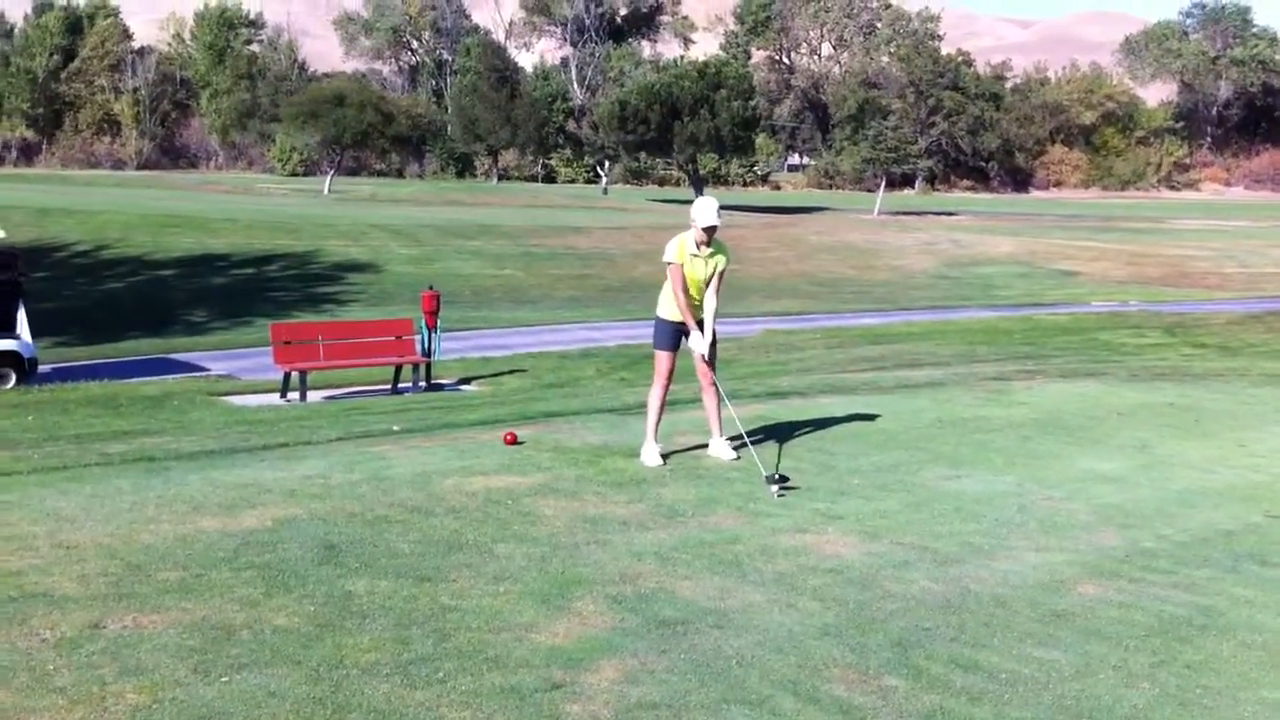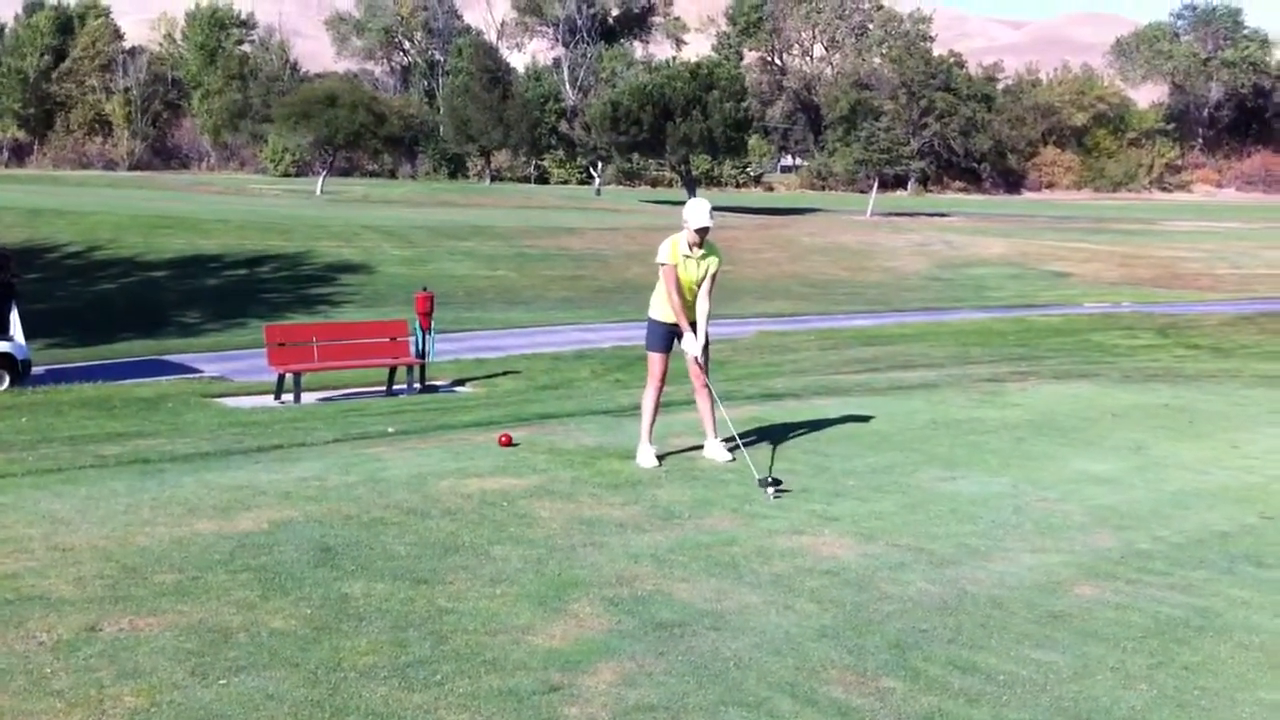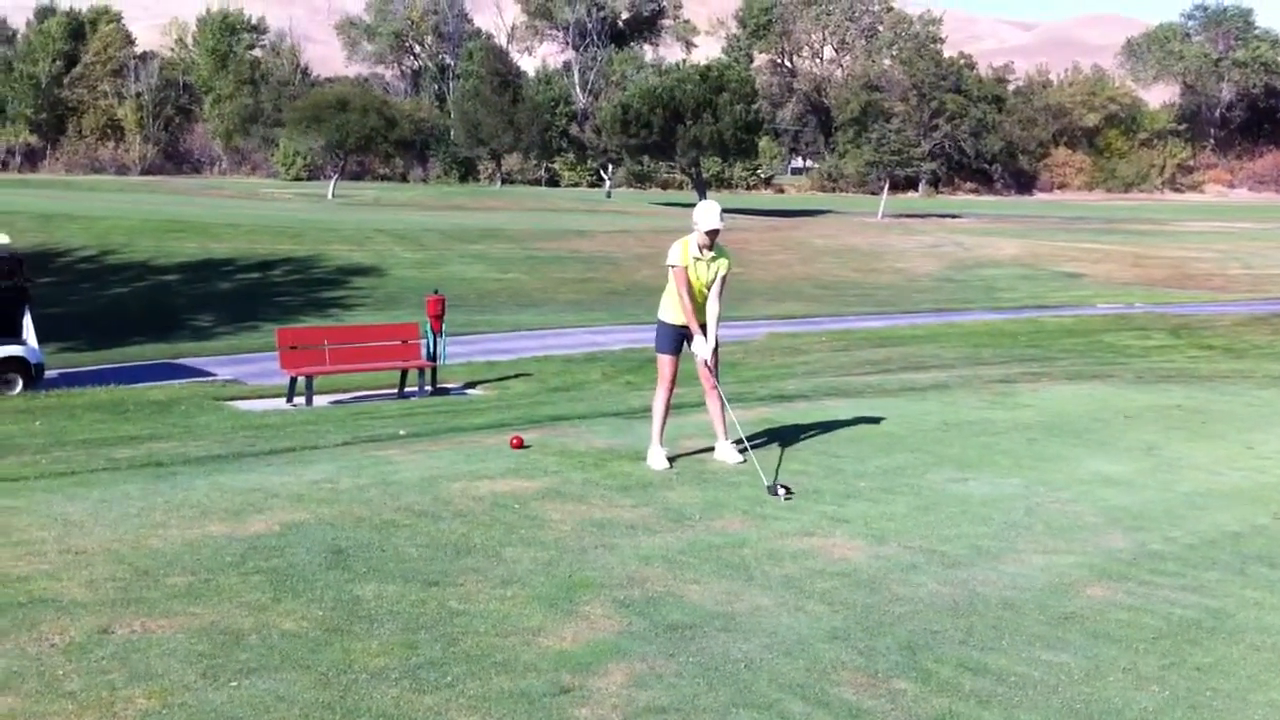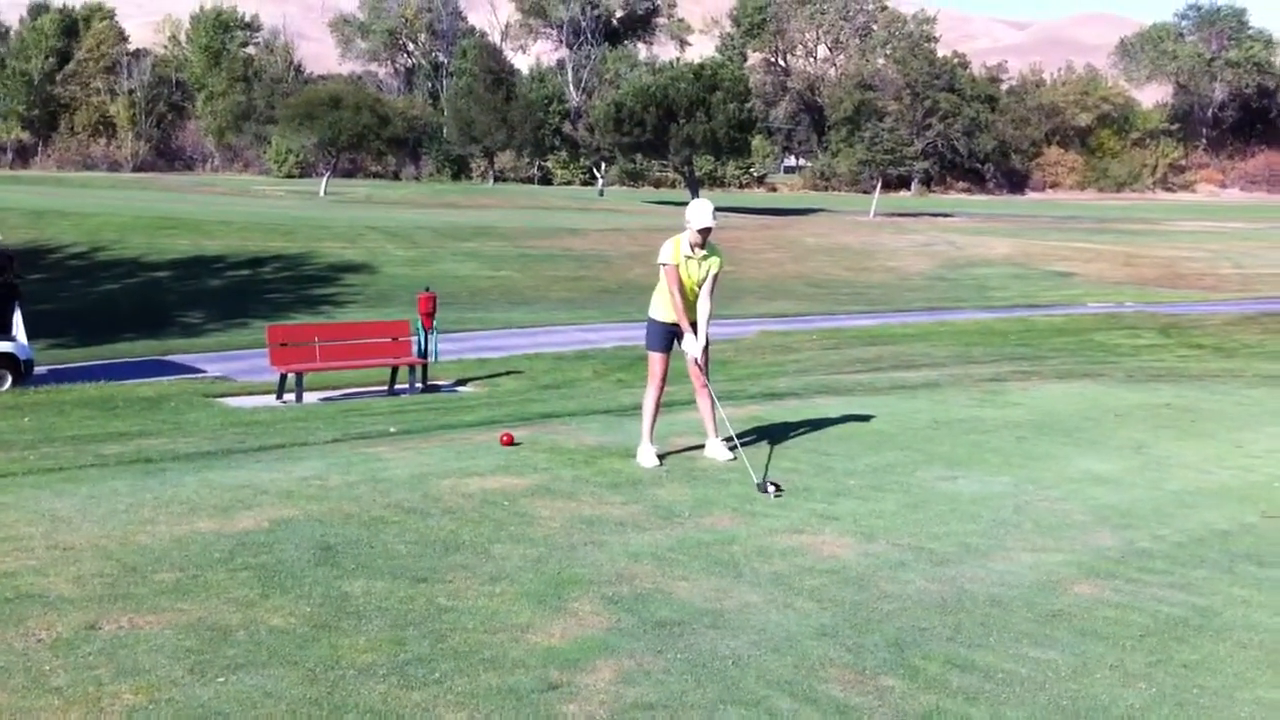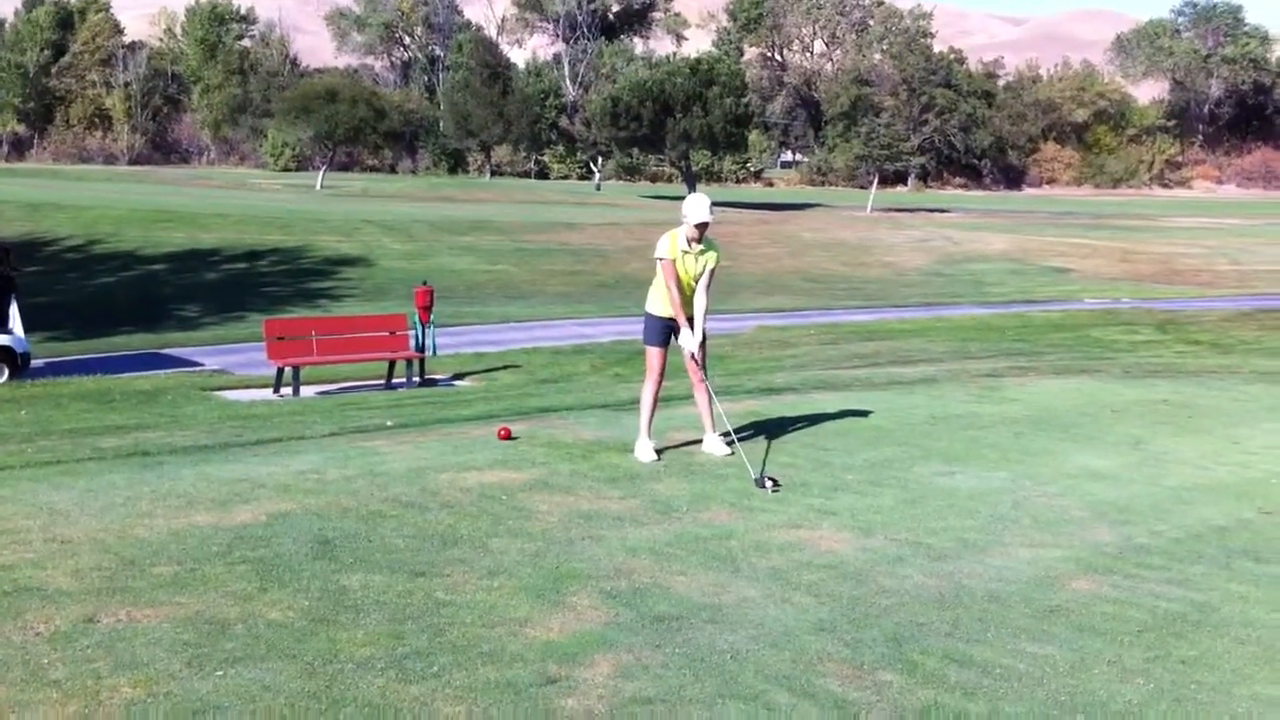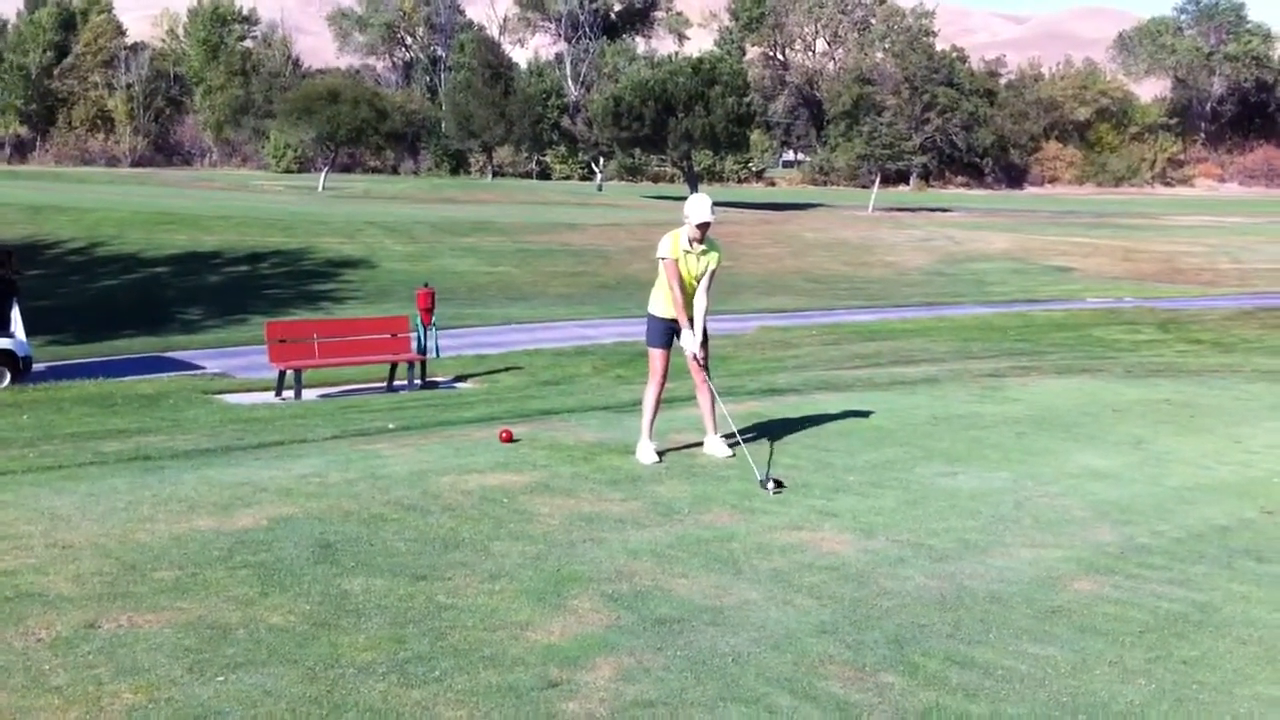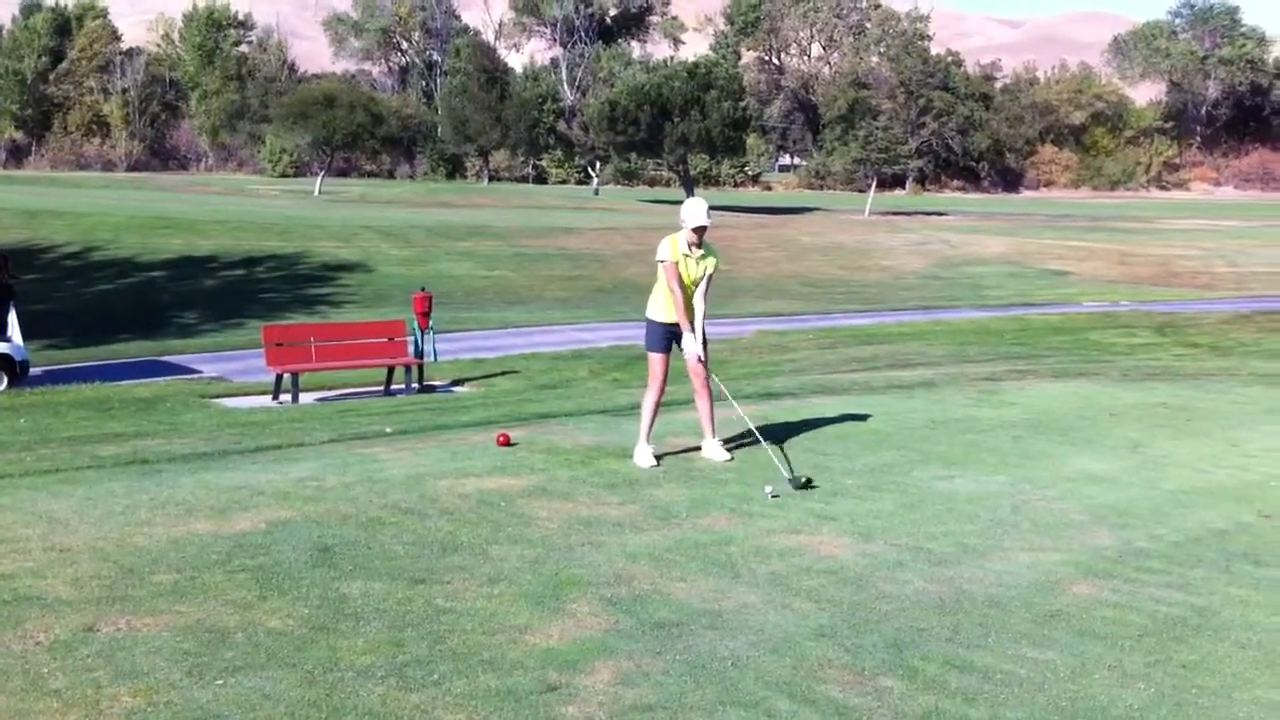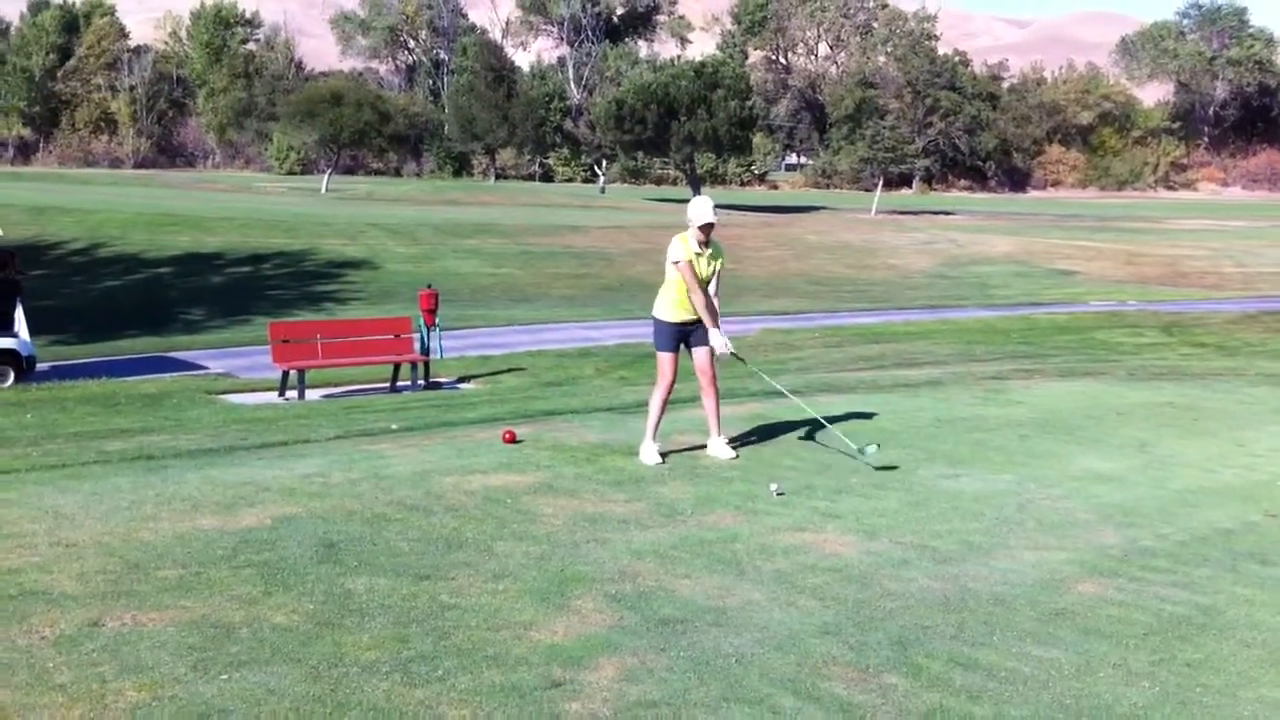
dt=0.1s
person 1, frame 1
left shoulder: (721, 252)
right shoulder: (677, 246)
left elbow: (711, 296)
right elbow: (679, 293)
left wrist: (707, 335)
right wrist: (693, 331)
left hip: (701, 319)
right hip: (670, 318)
left knee: (708, 379)
right knee: (662, 380)
left ankle: (717, 440)
right ankle: (650, 444)
person 1, frame 2
left shoulder: (713, 254)
right shoulder: (669, 247)
left elbow: (704, 298)
right elbow: (673, 295)
left wrist: (700, 337)
right wrist: (686, 334)
left hip: (693, 321)
right hip: (662, 319)
left knee: (702, 380)
right knee: (656, 381)
left ankle: (712, 442)
right ankle: (645, 446)
person 1, frame 3
left shoulder: (722, 257)
right shoulder: (679, 249)
left elbow: (714, 300)
right elbow: (684, 297)
left wrist: (710, 340)
right wrist: (696, 337)
left hip: (703, 322)
right hip: (672, 321)
left knee: (711, 383)
right knee: (666, 384)
left ankle: (722, 443)
right ankle: (655, 448)
person 1, frame 4
left shoulder: (714, 256)
right shoulder: (671, 248)
left elbow: (705, 299)
right elbow: (676, 295)
left wrist: (701, 339)
right wrist: (687, 335)
left hip: (693, 321)
right hip: (663, 320)
left knee: (702, 380)
right knee: (657, 381)
left ankle: (713, 441)
right ankle: (646, 445)
person 1, frame 5
left shoulder: (711, 250)
right shoulder: (668, 242)
left elbow: (701, 293)
right elbow: (673, 289)
left wrist: (697, 334)
right wrist: (684, 330)
left hip: (690, 315)
right hip: (660, 314)
left knee: (699, 375)
right knee: (655, 376)
left ankle: (710, 436)
right ankle: (644, 440)
person 1, frame 6
left shoulder: (713, 250)
right shoulder: (670, 243)
left elbow: (702, 293)
right elbow: (675, 289)
left wrist: (697, 334)
right wrist: (686, 331)
left hip: (692, 317)
right hip: (662, 315)
left knee: (701, 376)
right knee: (657, 378)
left ankle: (712, 438)
right ankle: (645, 442)
person 1, frame 7
left shoulder: (710, 255)
right shoulder: (669, 246)
left elbow: (700, 297)
right elbow: (676, 292)
left wrist: (698, 338)
right wrist: (686, 334)
left hip: (690, 321)
right hip: (661, 320)
left knee: (702, 381)
right knee: (657, 383)
left ankle: (710, 442)
right ankle: (643, 445)
person 1, frame 8
left shoulder: (717, 252)
right shoulder: (680, 246)
left elbow: (712, 293)
right elbow: (695, 291)
left wrist: (717, 331)
right wrist: (712, 330)
left hip: (696, 321)
right hip: (668, 320)
left knee: (709, 378)
right knee: (667, 382)
left ankle: (715, 440)
right ankle: (649, 442)
